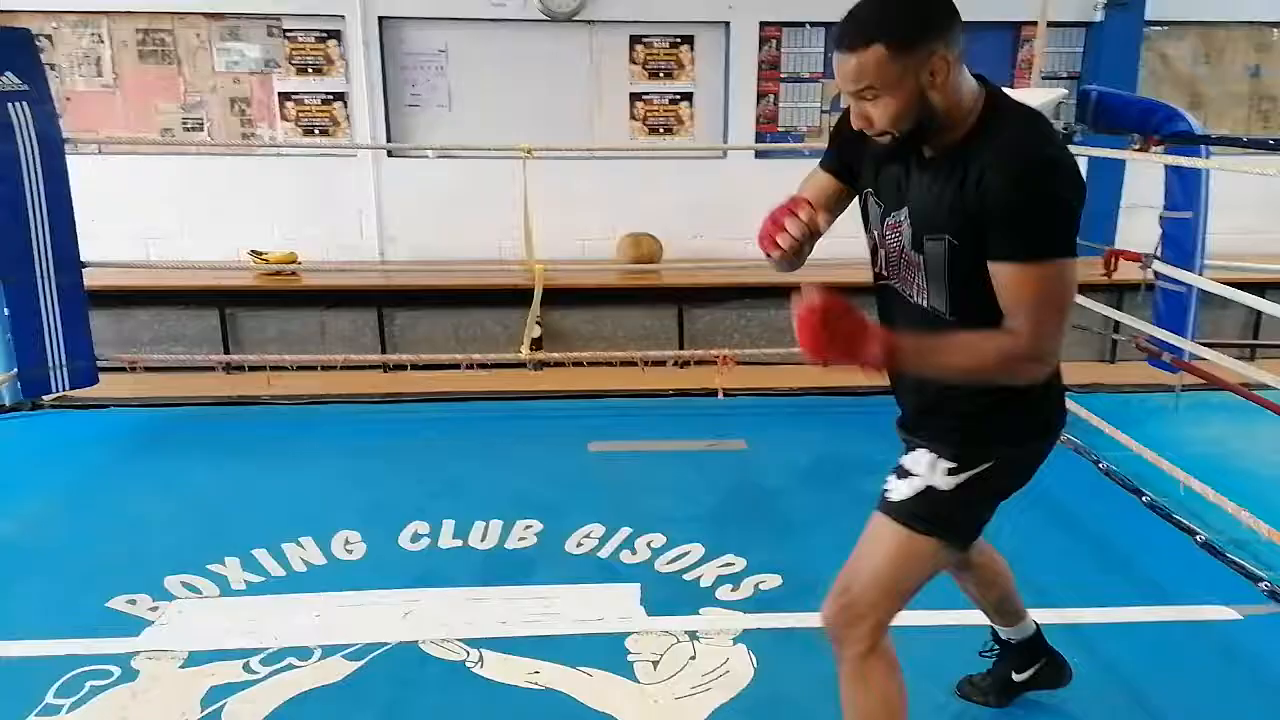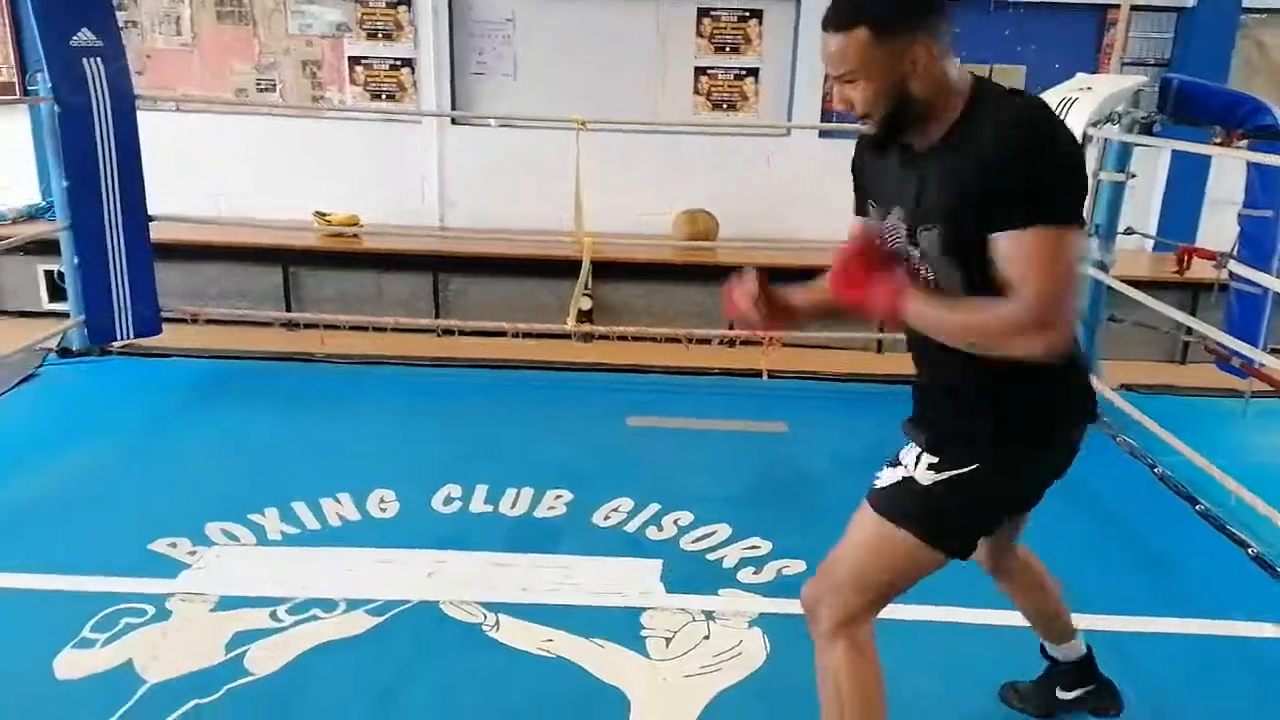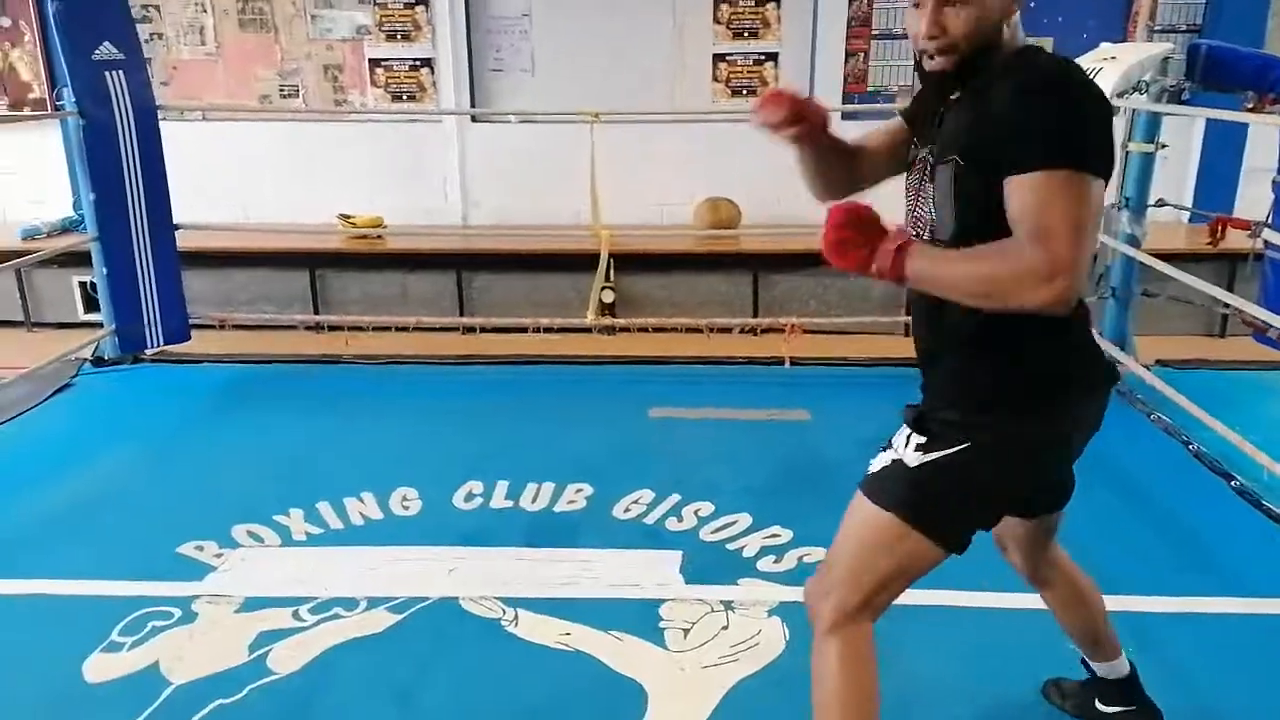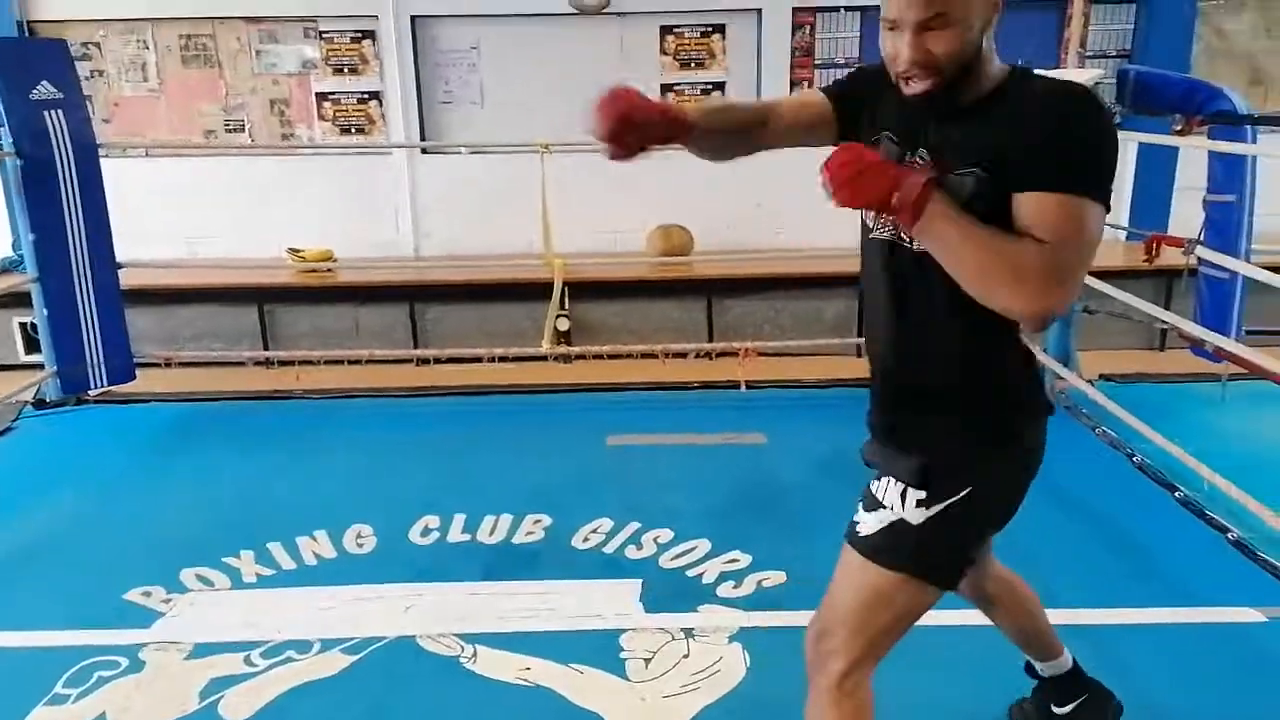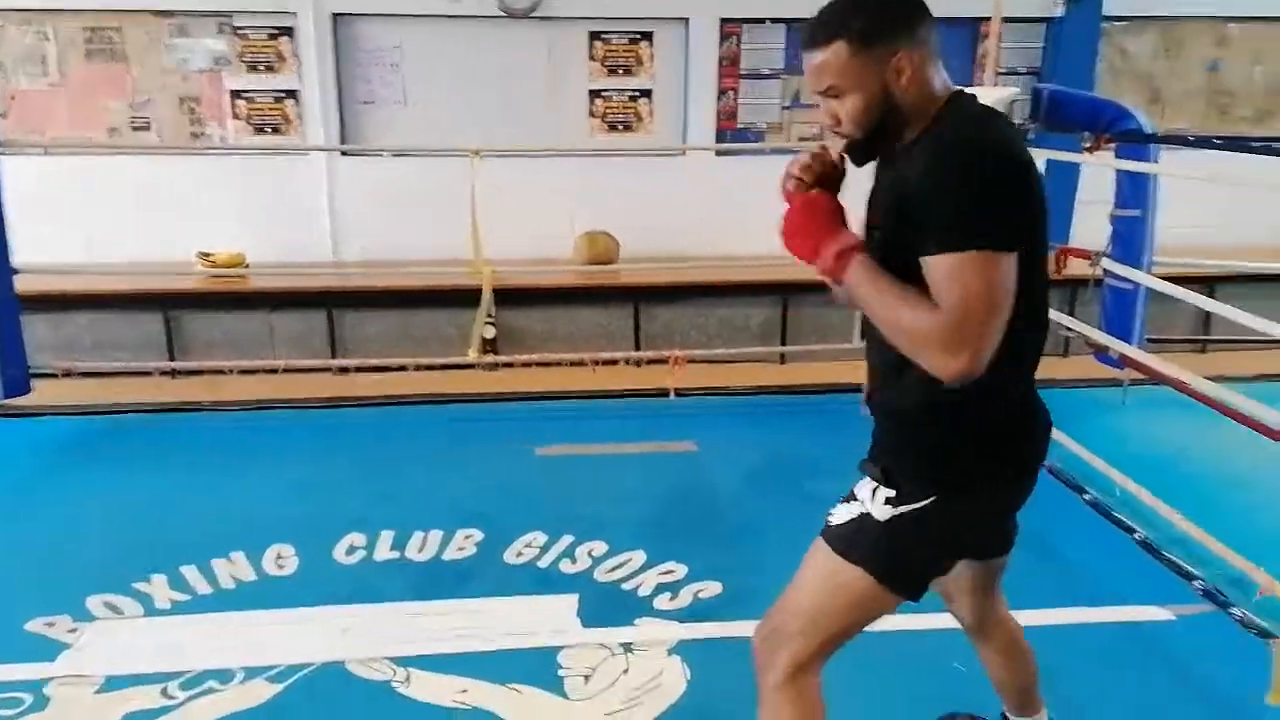
dt=0.4s
person 1, frame 1
left shoulder: (1025, 166)
right shoulder: (874, 130)
left elbow: (1031, 352)
right elbow: (790, 245)
left wrist: (875, 344)
right wrist: (788, 229)
left hip: (988, 425)
right hip: (939, 409)
left knee: (852, 619)
right knee: (950, 543)
right ankle: (1029, 655)
person 1, frame 2
left shoulder: (1016, 138)
right shoulder: (881, 152)
left elbow: (1041, 328)
right elbow: (861, 278)
left wrist: (893, 295)
right wrist: (781, 306)
left hip: (996, 428)
right hip: (1027, 413)
left knee: (833, 609)
right knee: (996, 549)
person 1, frame 3
left shoulder: (1046, 93)
right shoulder: (949, 93)
left elbow: (1049, 275)
right elbow: (846, 175)
left wrist: (891, 256)
right wrist: (812, 135)
left hip: (992, 406)
right hip: (1047, 391)
left knee: (836, 605)
right knee: (1032, 551)
person 1, frame 4
left shoulder: (1062, 117)
right shoulder: (887, 96)
left elbow: (1040, 290)
right elbow: (757, 126)
left wrist: (910, 195)
right wrist: (664, 121)
left hip: (965, 437)
right hip: (922, 421)
left knee: (836, 653)
right knee: (970, 568)
person 1, frame 5
left shoulder: (969, 159)
right shoulder: (928, 147)
left elbow: (956, 347)
right elbow: (897, 276)
left wrist: (835, 249)
right wrist: (820, 210)
left hip: (945, 461)
right hip: (980, 445)
left knee: (783, 653)
right knee: (977, 605)
